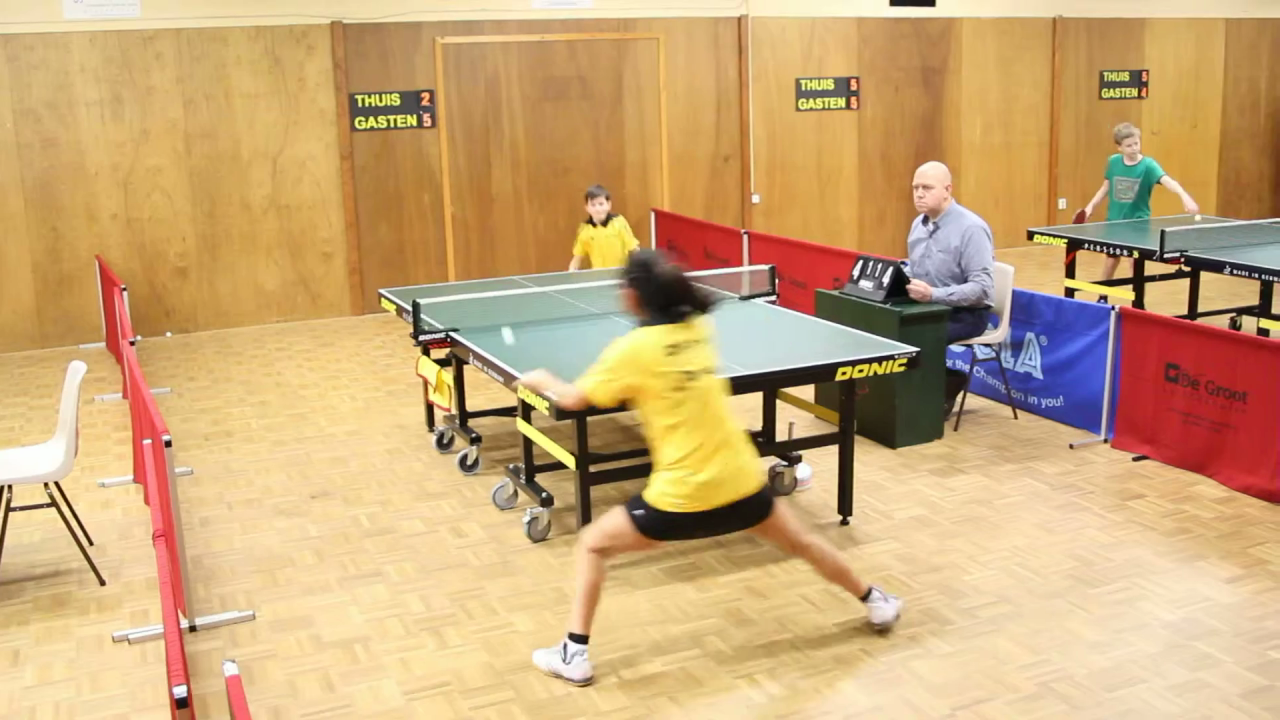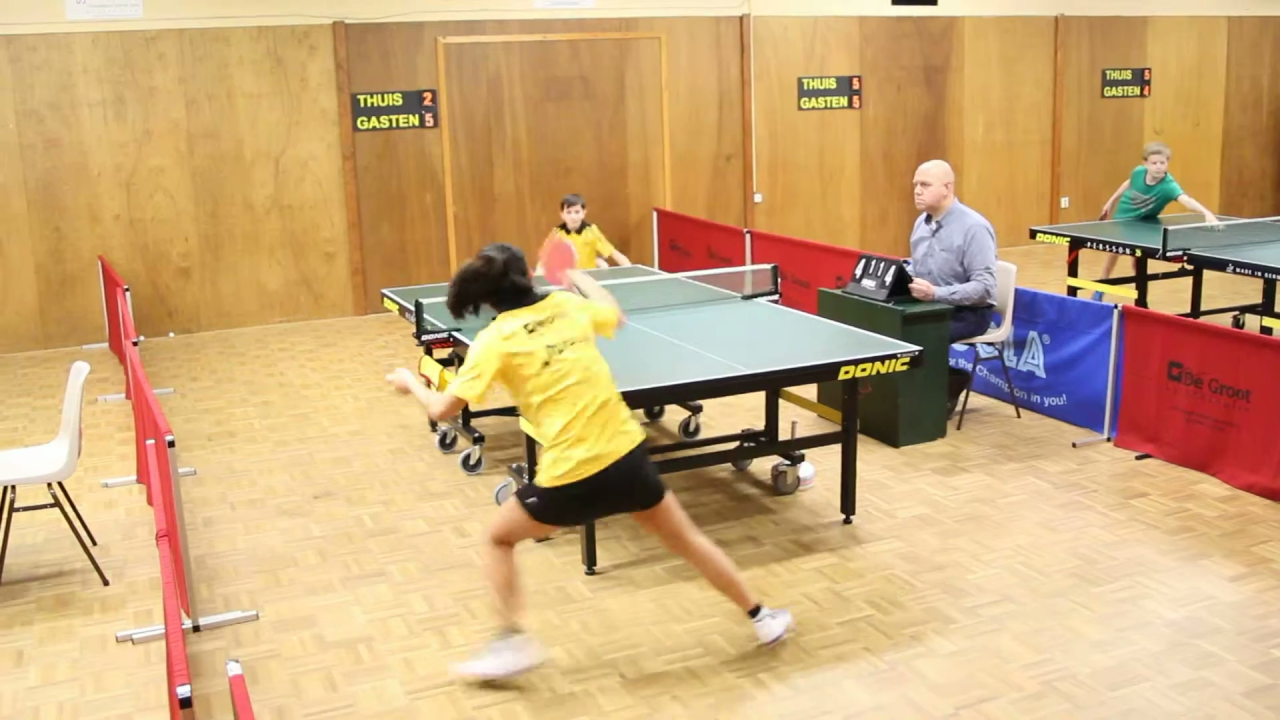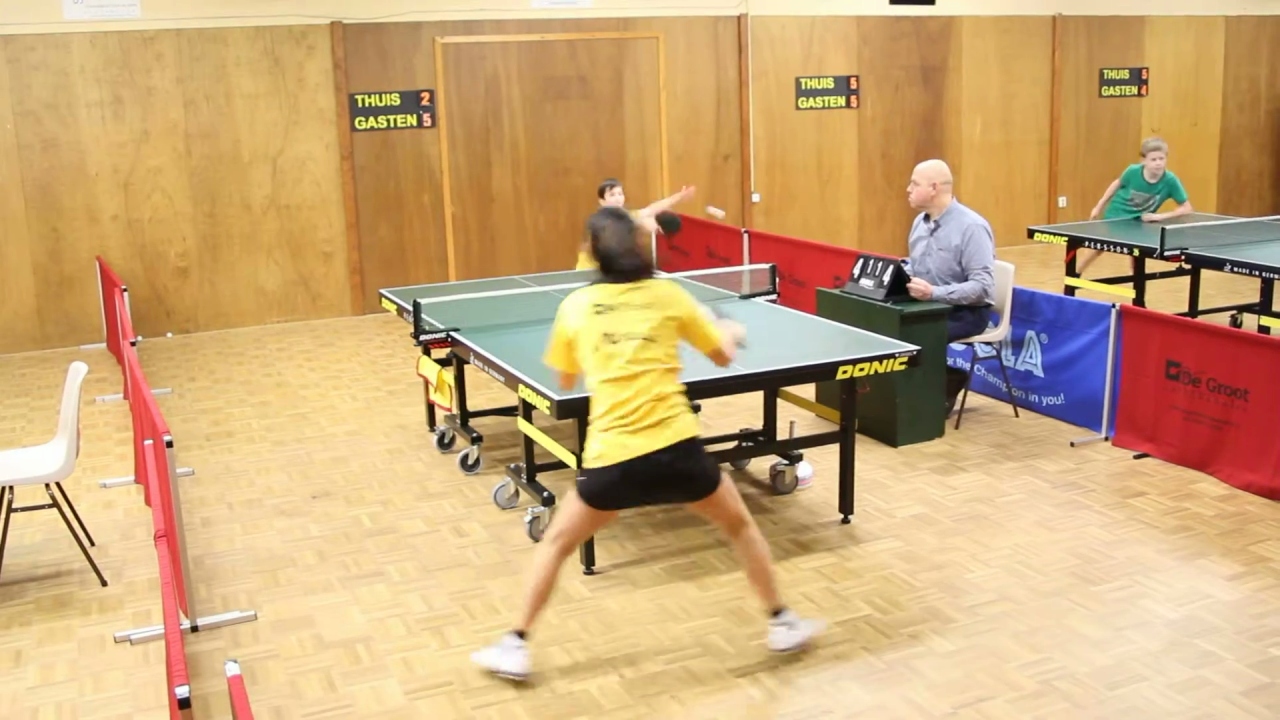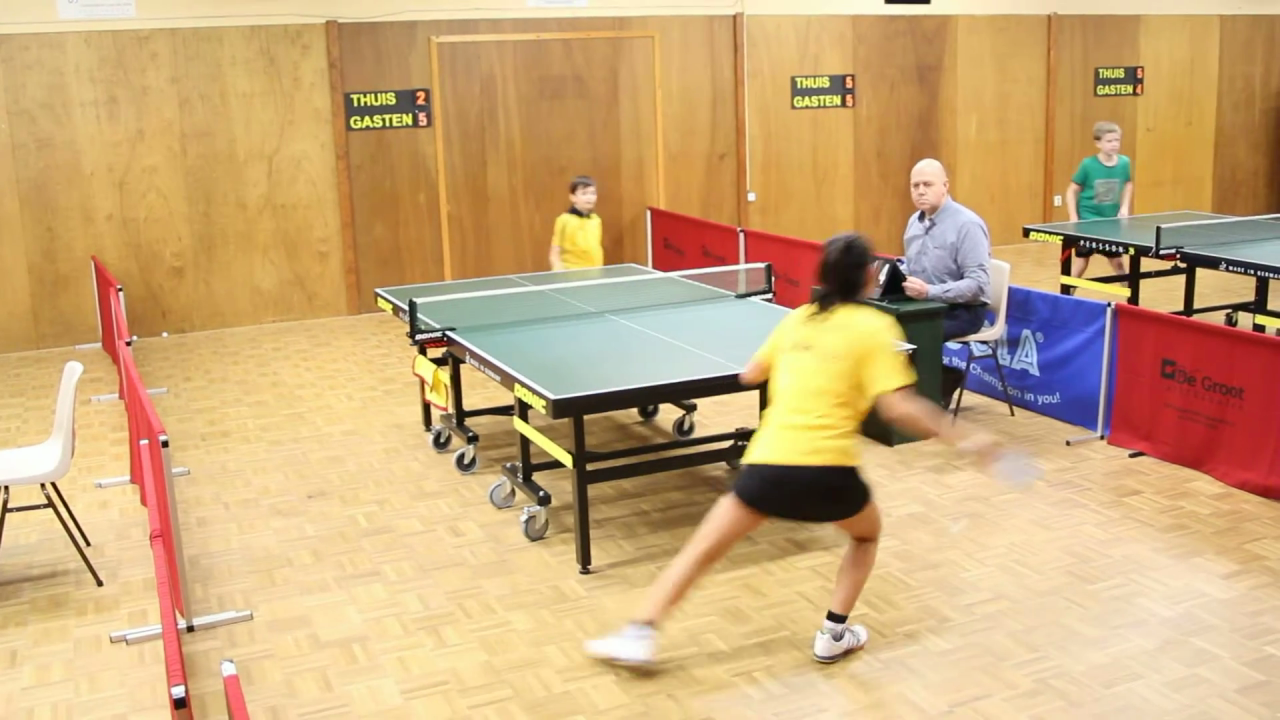
dt=0.4s
person 1, frame 1
left shoulder: (632, 350)
right shoulder: (697, 327)
left elbow: (572, 399)
left wrist: (540, 379)
left hip: (681, 498)
right hip: (742, 484)
left knee: (591, 544)
right knee: (799, 540)
left ankle: (574, 654)
right ankle: (873, 602)
person 1, frame 2
left shoulder: (495, 340)
right shoulder: (567, 305)
left elbow: (442, 409)
right elbow: (616, 317)
left wrist: (409, 380)
right wrist: (587, 282)
left hip: (571, 476)
right hip: (626, 453)
left knee: (499, 538)
right knee: (685, 538)
left ankle: (510, 646)
right ankle: (762, 617)
person 1, frame 3
left shoulder: (575, 306)
right shoulder: (669, 295)
left elbow: (567, 379)
right elbow: (723, 355)
right wrist: (733, 333)
left hip: (613, 458)
right hip: (674, 447)
left knee: (556, 542)
right knee: (740, 525)
left ankle: (513, 647)
right ankle: (783, 623)
person 1, frame 4
left shoulder: (798, 318)
right shoulder: (876, 326)
left elbow: (750, 375)
right elbow: (898, 406)
right wrist: (961, 435)
left hip: (768, 462)
right hip: (828, 466)
left knee: (702, 549)
right knee: (867, 534)
left ankle: (639, 635)
right ankle: (835, 632)
person 2, frame 1
left shoulder: (971, 228)
right shoulder: (918, 224)
left elbow: (982, 288)
left wrist: (934, 294)
left hip: (966, 313)
left ankle: (947, 384)
person 2, frame 2
left shoulder: (974, 227)
right shoulder: (921, 222)
left elbow: (984, 287)
left wrist: (936, 294)
left hip: (968, 312)
left ankle: (949, 384)
person 2, frame 3
left shoulder: (972, 227)
right shoulder: (920, 222)
left elbow: (982, 287)
left wrist: (933, 293)
left hip: (966, 312)
left ankle: (948, 381)
person 2, frame 4
left shoulder: (967, 225)
right shoulder: (914, 221)
left elbow: (978, 284)
left wrist: (929, 292)
left hip: (963, 310)
right hip: (924, 304)
left ankle: (943, 381)
